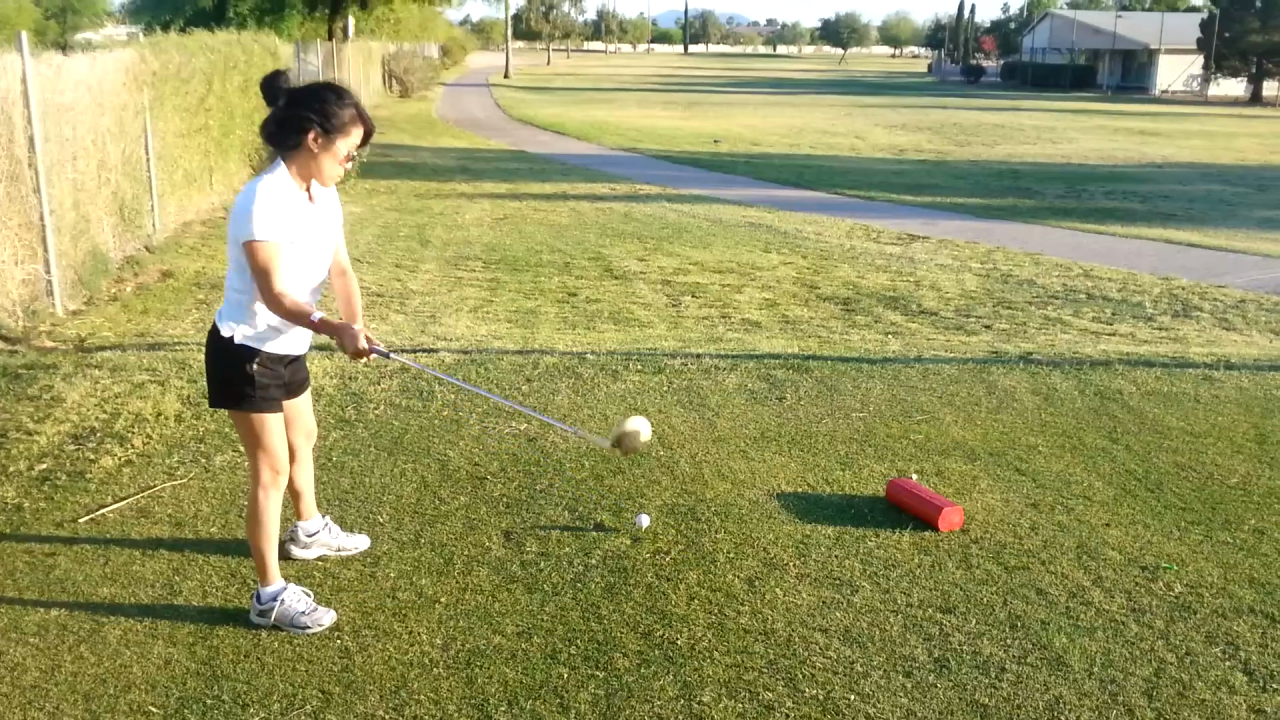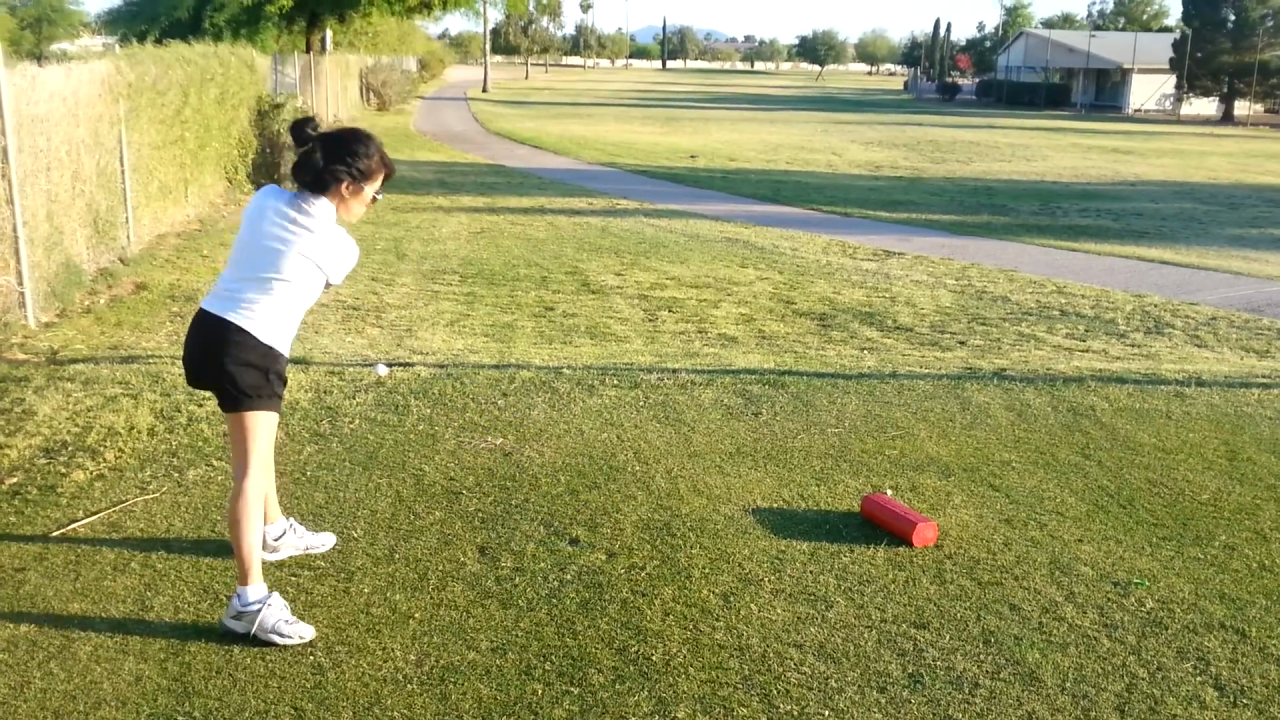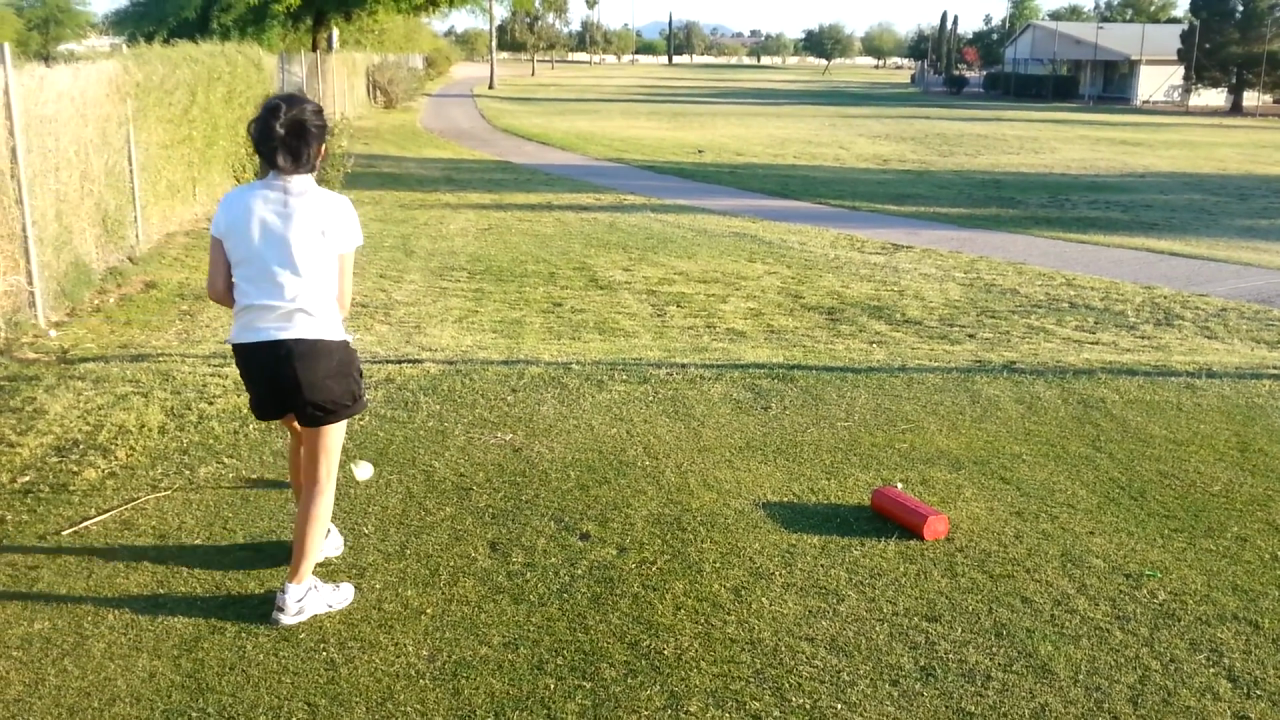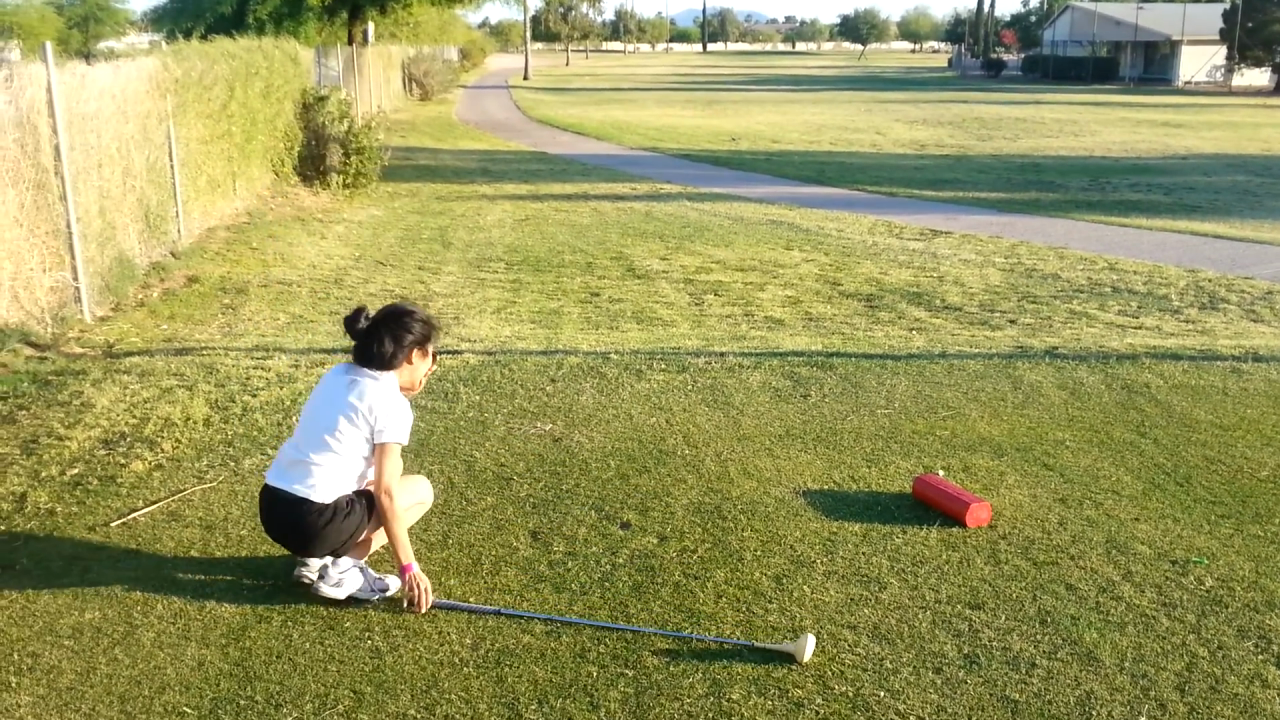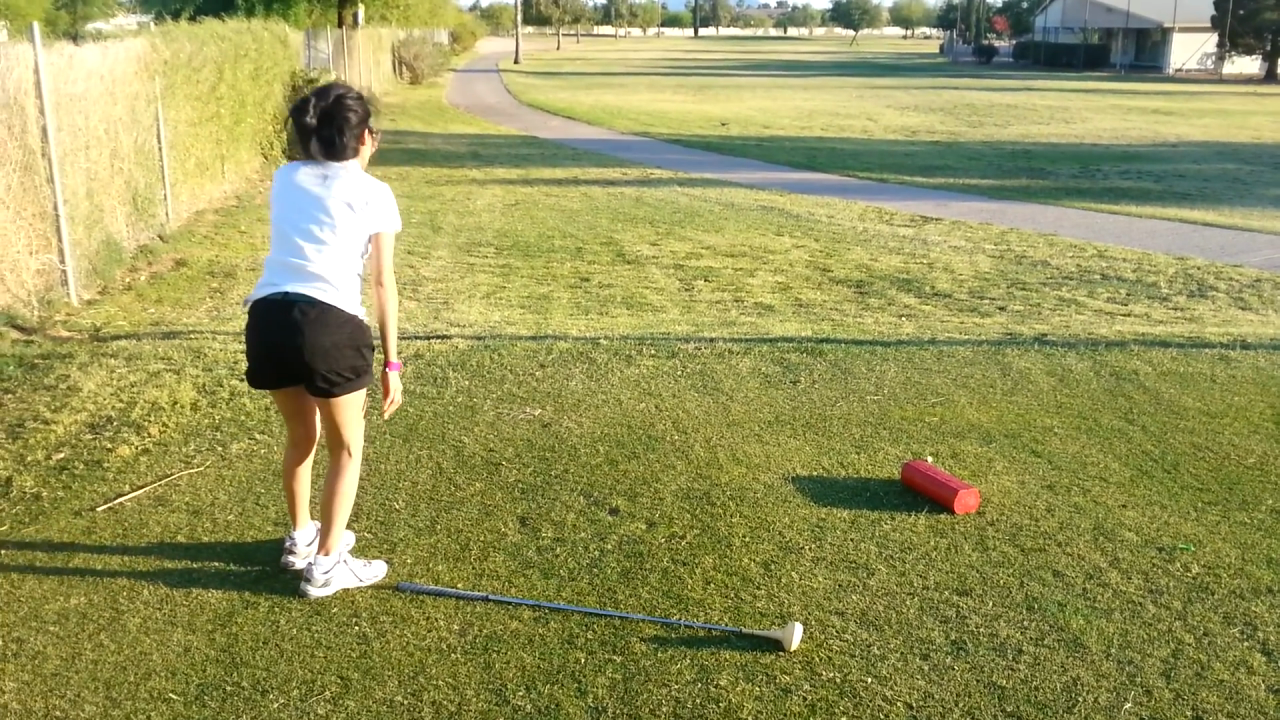
dt=1s
person 1, frame 1
left shoulder: (322, 195)
right shoulder: (263, 199)
left elbow: (340, 268)
right elbow: (273, 295)
left wrist: (355, 322)
right wrist: (330, 328)
left hip: (284, 348)
right hip: (246, 351)
left knee: (302, 439)
right knee: (271, 469)
left ankle: (309, 529)
right ankle: (270, 594)
person 1, frame 2
left shoulder: (266, 199)
right shoulder: (339, 246)
left hip: (211, 330)
right hip: (249, 348)
left knee: (257, 441)
right knee: (251, 468)
left ankle: (273, 530)
right ankle: (250, 599)
person 1, frame 3
left shoulder: (233, 205)
right shoulder: (334, 209)
left elbow: (217, 290)
right elbow: (342, 300)
left hip: (254, 352)
right hip: (318, 350)
left knee: (301, 438)
right knee: (320, 475)
left ankle: (313, 536)
right ankle: (297, 593)
person 1, frame 4
left shoulder: (337, 376)
right shoulder: (392, 405)
right elbow: (386, 493)
right wrist: (409, 567)
left hip: (272, 506)
right hip: (310, 520)
left knee: (381, 471)
right knee: (420, 490)
left ankle: (316, 558)
right ankle: (344, 569)
person 1, frame 5
left shoulder: (285, 178)
right shoulder: (373, 193)
right elbow: (383, 282)
right wrist: (391, 363)
left hip: (267, 318)
right hip: (329, 324)
left knee: (301, 435)
right knee: (346, 447)
left ankle: (301, 539)
right ankle: (326, 565)
